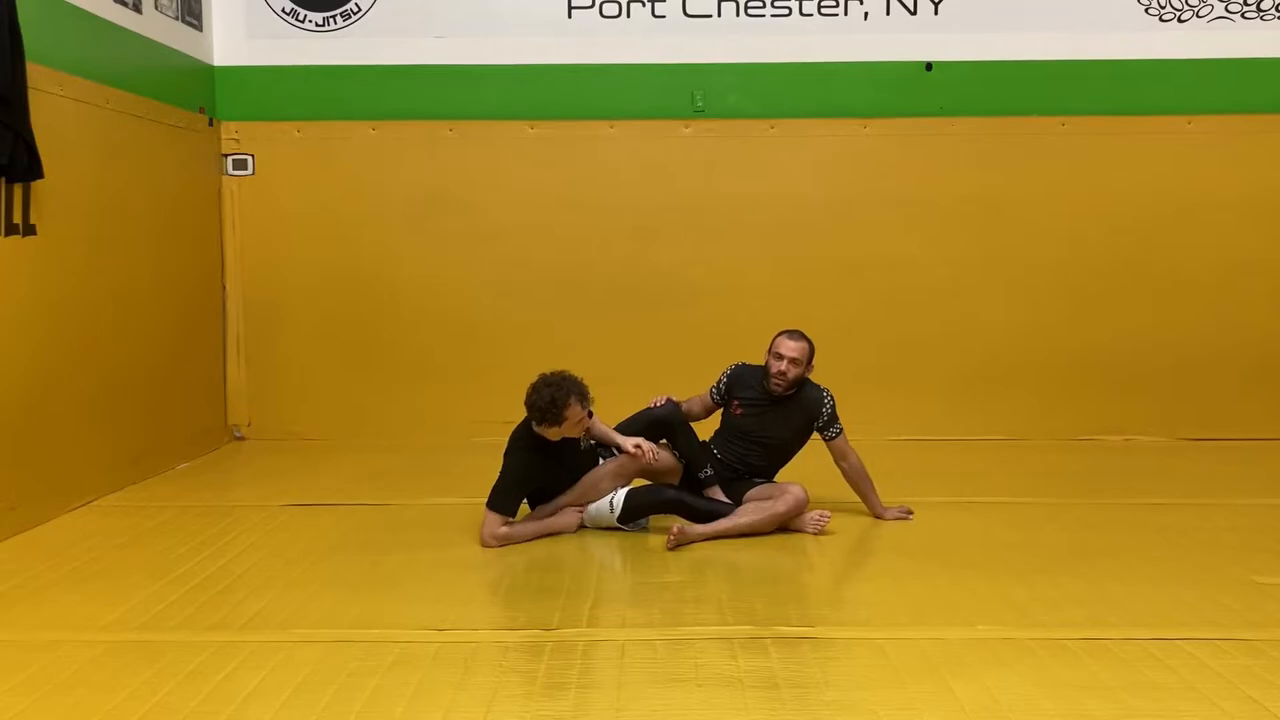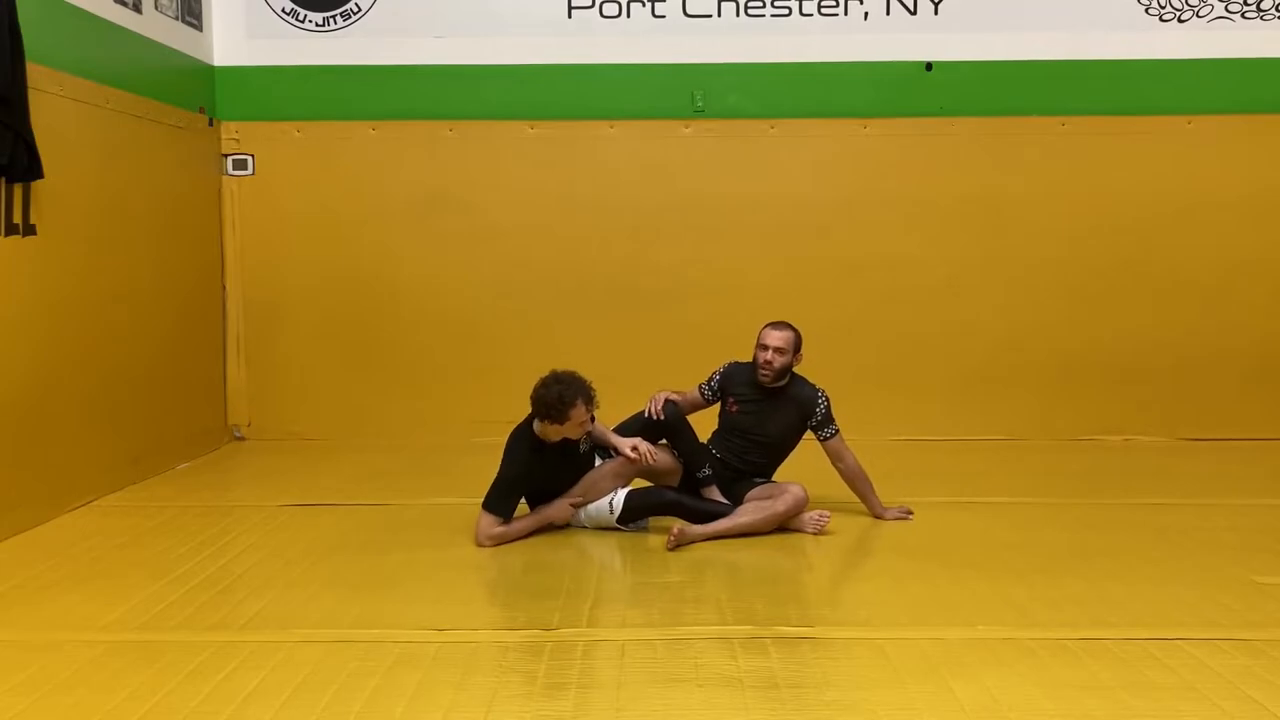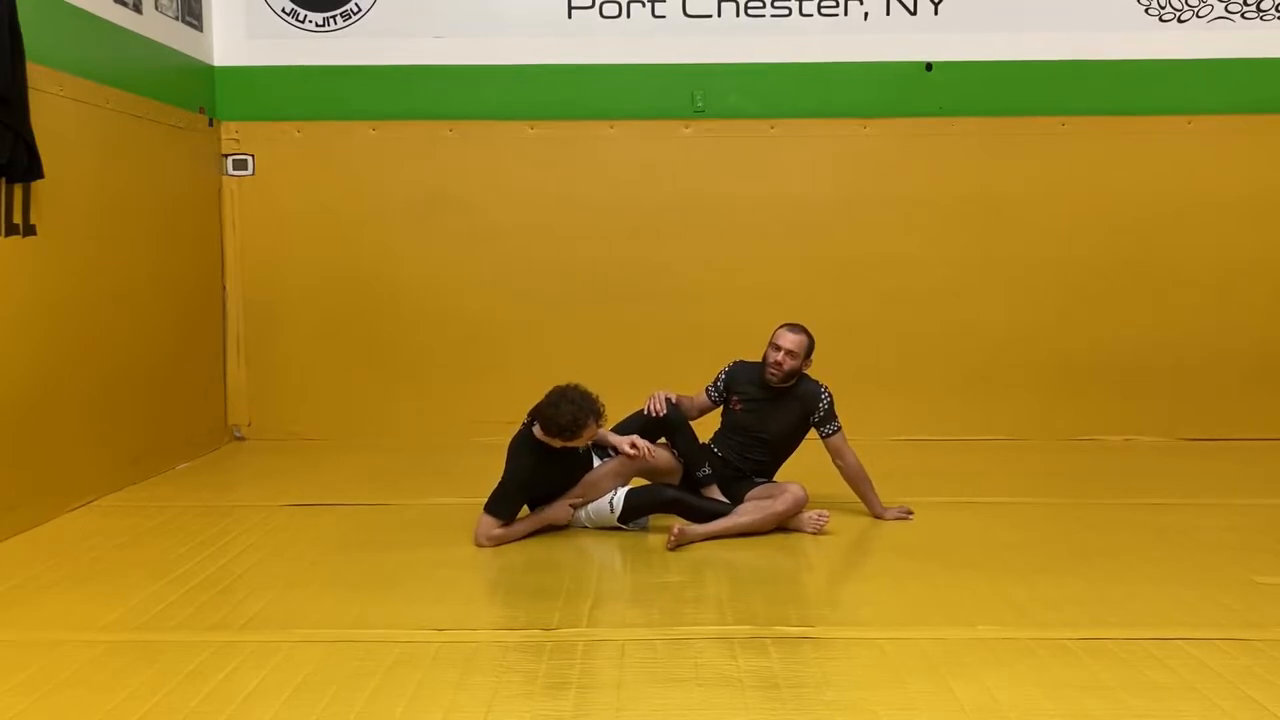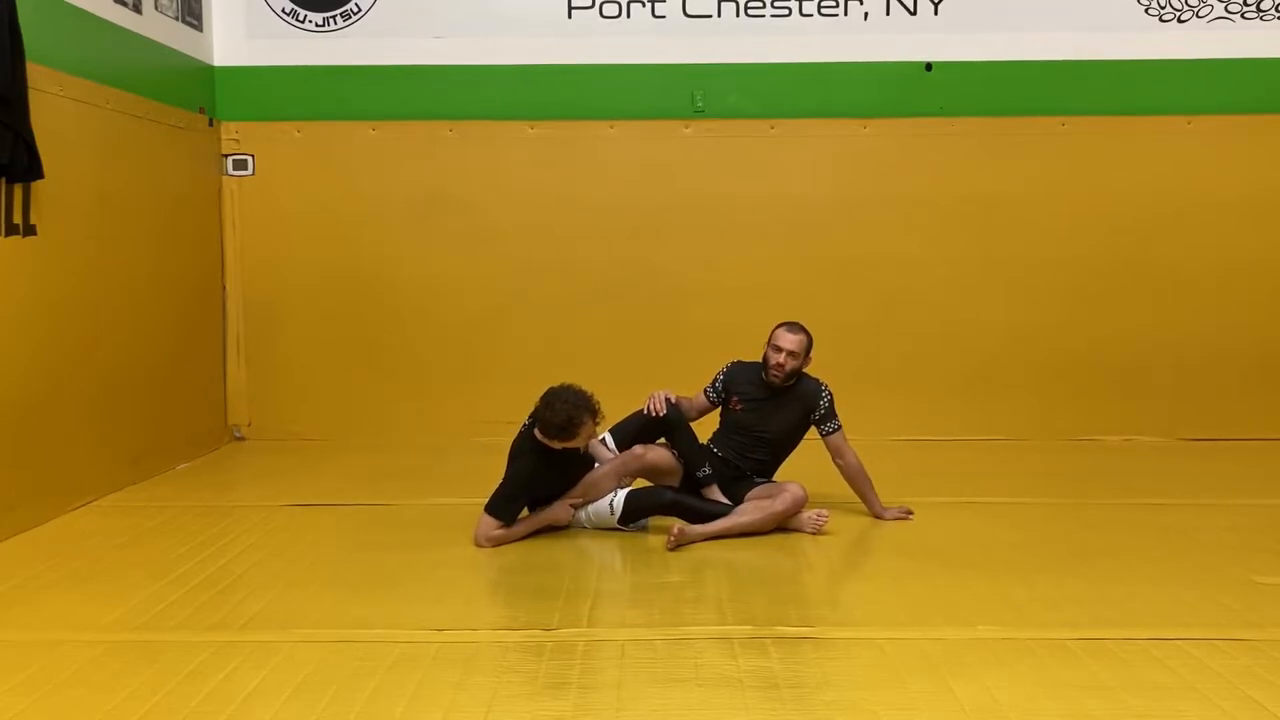
dt=1s
person 1, frame 1
left shoulder: (817, 401)
right shoulder: (739, 375)
left elbow: (845, 459)
right elbow: (702, 407)
left wrist: (878, 509)
right wrist: (677, 407)
left hip: (749, 486)
left knee: (796, 496)
left ankle: (699, 531)
person 1, frame 2
left shoulder: (810, 398)
right shoulder: (733, 374)
left elbow: (842, 459)
right elbow: (690, 402)
left wrist: (879, 509)
right wrist: (669, 397)
left hip: (750, 486)
right hip: (708, 467)
left knee: (796, 496)
left ankle: (702, 530)
person 1, frame 3
left shoulder: (814, 396)
right shoulder: (737, 373)
left elbow: (842, 458)
right elbow: (694, 409)
left wrist: (878, 509)
right wrist: (672, 400)
left hip: (749, 486)
right hip: (707, 466)
left knee: (795, 496)
left ankle: (697, 532)
person 1, frame 4
left shoulder: (814, 395)
right shoulder: (736, 373)
left elbow: (842, 456)
right elbow: (693, 410)
left wrist: (878, 509)
right wrist: (672, 400)
left hip: (749, 486)
right hip: (707, 468)
left knee: (795, 495)
left ankle: (698, 531)
person 2, frame 1
left shoulder: (571, 409)
right shoulder: (523, 461)
right elbow: (491, 535)
left wrist: (620, 439)
right wrist: (556, 523)
left hip: (597, 461)
right hip: (577, 507)
left knee: (668, 416)
right knee: (667, 495)
person 2, frame 2
left shoulder: (569, 413)
right shoulder: (521, 461)
right elbow: (485, 534)
left wrist: (617, 441)
right wrist: (549, 515)
left hip: (594, 460)
right hip: (575, 505)
right knee: (666, 497)
person 2, frame 3
left shoulder: (552, 414)
right shoulder: (526, 467)
right elbow: (484, 535)
left wrist: (613, 439)
right wrist: (547, 515)
left hip: (591, 459)
right hip: (576, 505)
left knee: (669, 416)
right knee: (665, 495)
left ankle: (711, 492)
person 2, frame 4
left shoulder: (553, 415)
right shoulder: (527, 468)
right elbow: (484, 536)
left wrist: (610, 460)
right wrist: (547, 516)
left hip: (590, 465)
right hip: (575, 505)
left knee: (666, 416)
right knee: (665, 498)
